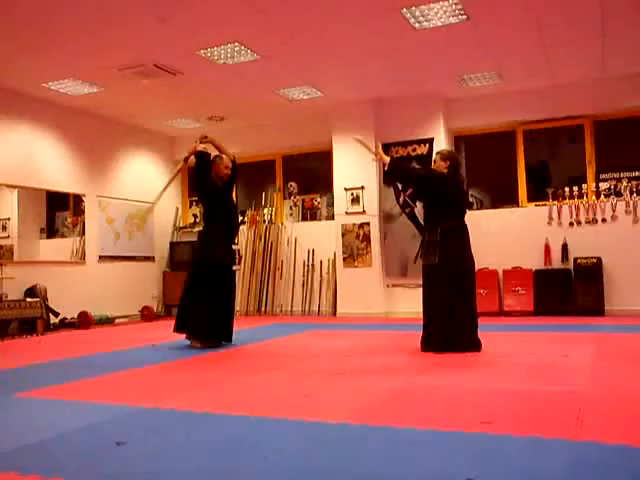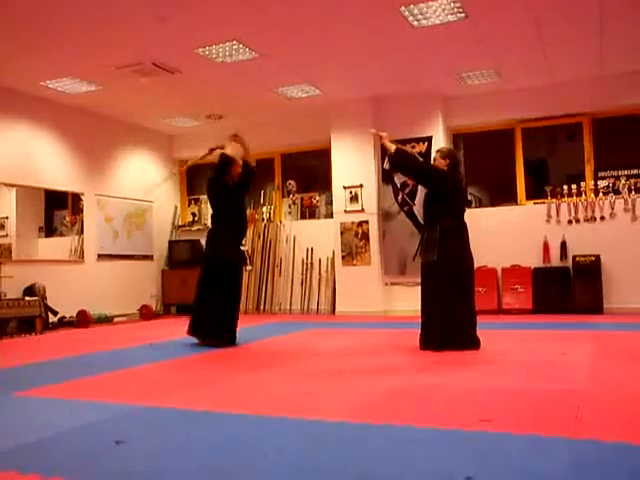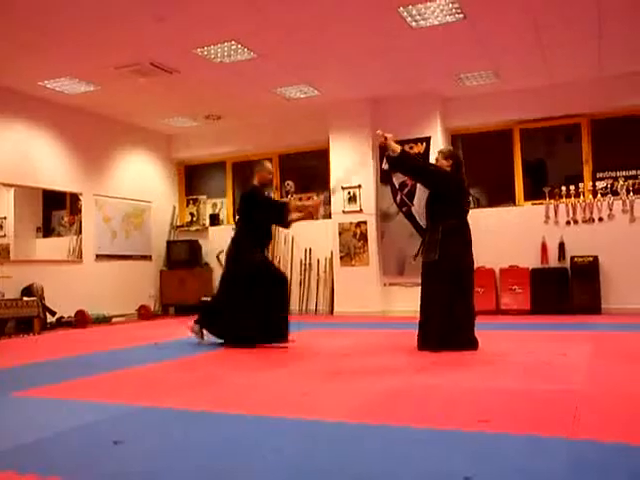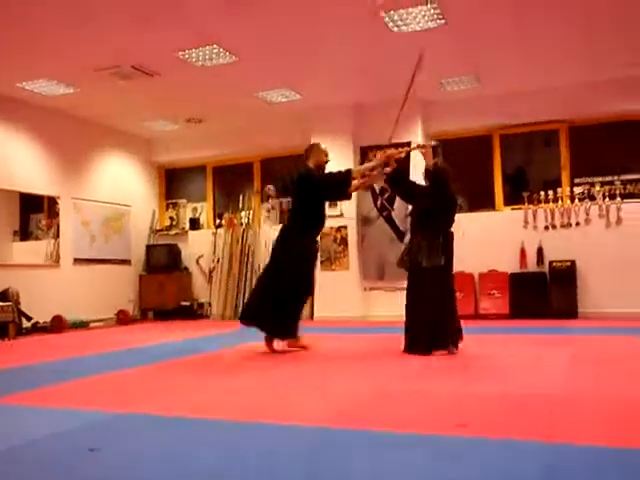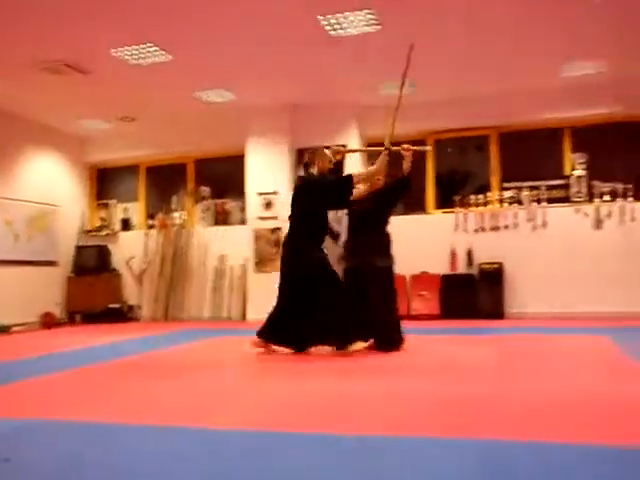
dt=0.3s
person 1, frame 1
left shoulder: (443, 181)
right shoulder: (453, 185)
left elbow: (414, 176)
right elbow: (421, 181)
left wrist: (383, 157)
left hip: (444, 245)
right hip: (453, 243)
left knee: (441, 293)
right knee: (456, 292)
left ankle: (442, 341)
right ankle: (462, 340)
person 1, frame 2
left shoulder: (443, 179)
right shoulder: (450, 182)
left elbow: (417, 167)
right elbow: (421, 171)
left wrist: (387, 144)
left hip: (443, 243)
right hip: (452, 241)
left knee: (440, 291)
right knee: (455, 290)
left ankle: (441, 339)
right ankle: (460, 338)
person 1, frame 3
left shoulder: (449, 180)
right shoulder: (449, 183)
left elbow: (421, 168)
right elbow: (421, 171)
left wrist: (391, 145)
right wrist: (398, 153)
left hip: (447, 243)
right hip: (452, 242)
left knee: (442, 290)
right knee: (448, 290)
right ankle: (458, 338)
person 1, frame 4
left shoulder: (445, 194)
right shoulder: (422, 193)
left elbow: (436, 178)
right elbow: (399, 183)
left wrist: (427, 156)
left hip: (436, 251)
right hip: (420, 250)
left knee: (433, 295)
right knee: (419, 296)
left ankle: (442, 341)
right ankle: (423, 342)
person 1, frame 5
left shoulder: (383, 197)
right shoulder: (356, 196)
left elbow: (399, 185)
left wrist: (406, 160)
left hip: (377, 251)
right hip: (357, 250)
left knee: (380, 294)
right knee: (355, 295)
left ankle: (386, 339)
right ankle: (355, 338)
person 2, frame 1
left shoulder: (224, 187)
right shoulder: (206, 187)
left elbow: (231, 158)
right elbow: (202, 160)
left wrist: (214, 142)
right wrist: (201, 148)
left hip: (223, 247)
right hip: (211, 246)
left knee: (222, 291)
right knee: (206, 290)
left ankle: (211, 334)
right ankle: (198, 334)
person 2, frame 2
left shoulder: (236, 186)
right shoulder: (217, 185)
left elbow: (251, 167)
right elbow: (225, 161)
left wrist: (242, 144)
right wrist: (231, 148)
left hip: (231, 245)
right hip: (220, 244)
left knee: (227, 289)
right knee: (217, 289)
left ankle: (213, 333)
right ankle: (209, 334)
person 2, frame 3
left shoulder: (261, 198)
right shoulder: (251, 195)
left elbow: (283, 218)
right elbow: (280, 209)
left wrist: (304, 213)
right wrist: (306, 205)
left hip: (250, 253)
right hip: (244, 253)
left knee: (252, 291)
person 2, frame 4
left shoulder: (316, 180)
right shoulder: (307, 177)
left elbow: (340, 188)
right elbow: (342, 179)
left wrist: (365, 181)
right wrist: (373, 165)
left hip: (301, 239)
right hip: (295, 239)
left knee: (294, 286)
right knee: (288, 286)
left ankle: (284, 332)
right ankle: (283, 333)
person 2, frame 5
left shoulder: (318, 186)
right shoulder: (309, 184)
left elbow: (345, 195)
right elbow: (348, 182)
left wrist: (370, 186)
right wrist: (376, 167)
left hip: (303, 246)
right hip: (302, 248)
left knee: (295, 297)
right knee: (324, 290)
left ankle: (266, 337)
